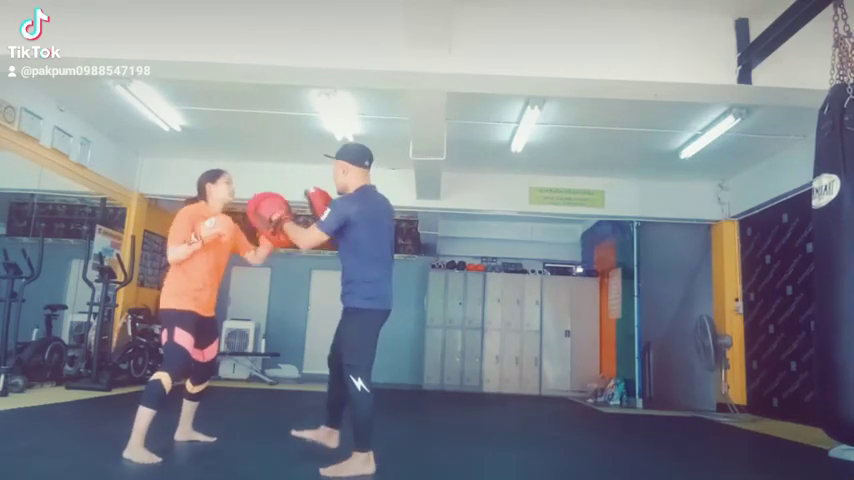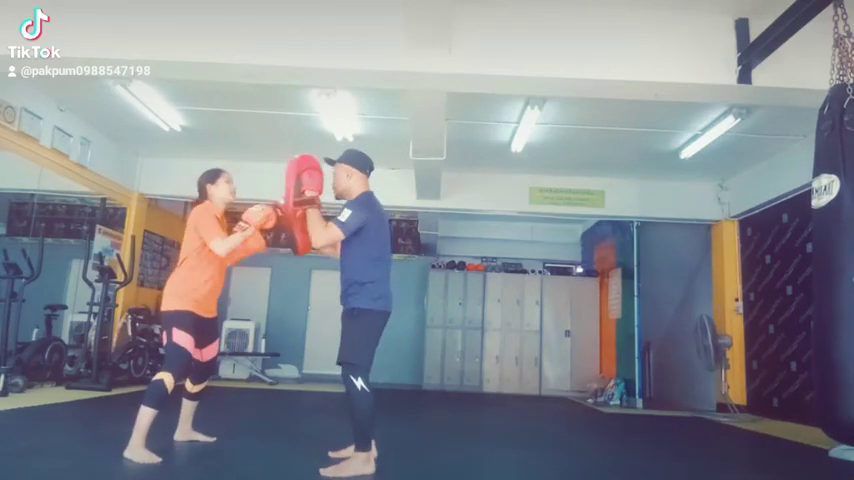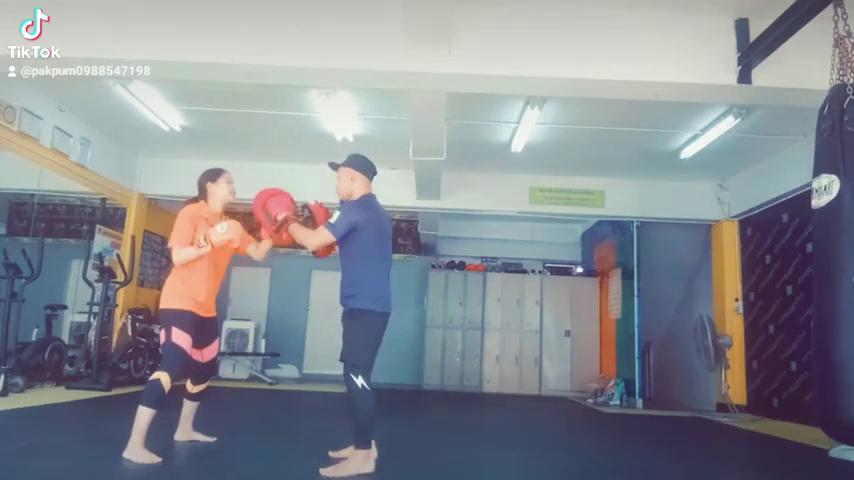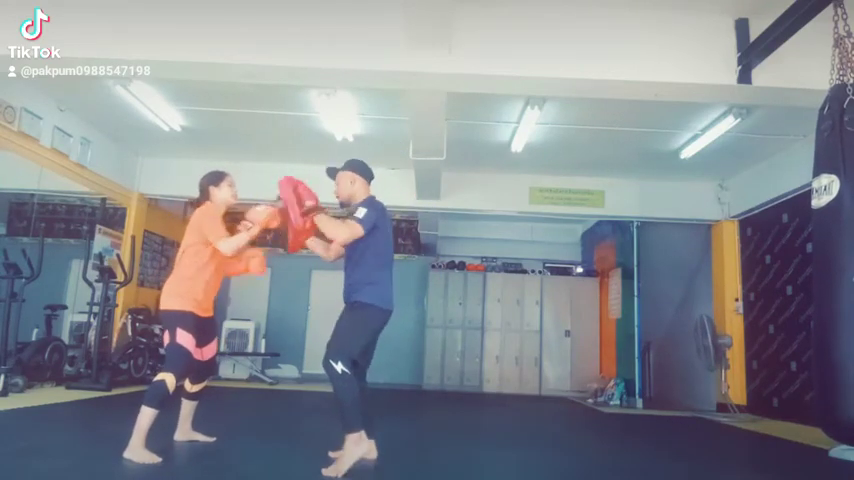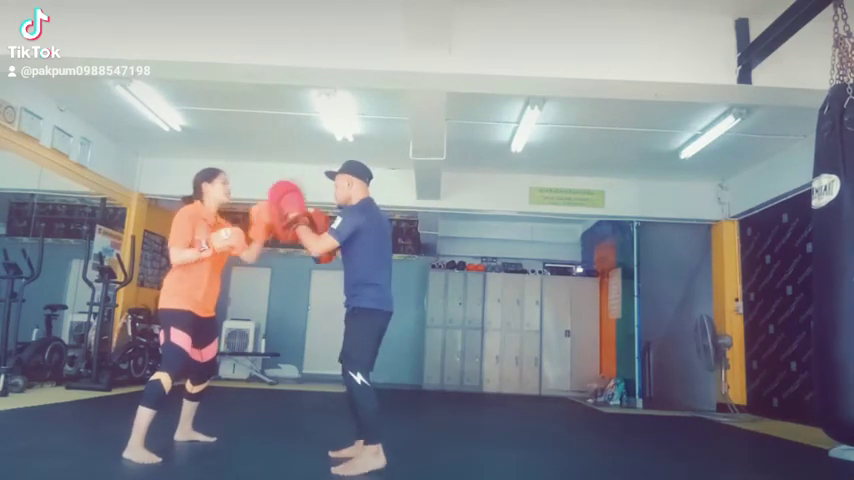
dt=0.2s
person 1, frame 1
left shoulder: (349, 203)
right shoulder: (381, 203)
left elbow: (308, 240)
left wrist: (284, 223)
right wrist: (323, 218)
left hip: (364, 304)
right hip: (367, 301)
left knee: (355, 375)
right knee: (337, 363)
right ankle: (329, 430)
person 1, frame 2
left shoulder: (359, 207)
right shoulder: (368, 207)
left elbow: (320, 239)
right elbow: (339, 247)
left wrist: (310, 206)
right wrist: (311, 210)
left hip: (365, 306)
right hip: (364, 304)
left knee: (356, 376)
right knee: (353, 374)
right ankle: (364, 444)
person 1, frame 3
left shoulder: (356, 208)
right shoulder: (373, 211)
left elbow: (312, 242)
left wrist: (289, 222)
right wrist: (322, 227)
left hip: (364, 306)
right hip: (369, 305)
left knee: (356, 376)
right knee: (356, 375)
right ankle: (365, 444)
person 1, frame 4
left shoulder: (370, 208)
right shoulder: (365, 213)
left elbow: (345, 234)
right elbow: (331, 252)
left wrist: (314, 213)
left hip: (367, 303)
right hip: (366, 303)
left knee: (335, 360)
right knee: (353, 370)
left ankle: (355, 438)
right ankle: (365, 441)
person 1, frame 5
left shoulder: (357, 212)
right shoulder: (370, 215)
left elbow: (317, 248)
right elbow: (335, 247)
left wrist: (297, 223)
right wrist: (314, 229)
left hip: (368, 307)
right hip: (367, 306)
left knee: (356, 373)
right knee: (353, 374)
left ankle: (373, 452)
right ankle: (364, 441)
person 2, frame 1
left shoulder: (229, 226)
right shoulder: (190, 213)
left elbow: (254, 257)
right elbow: (173, 255)
left wrist: (270, 239)
right wrist: (201, 235)
left hip: (205, 307)
right hip: (180, 303)
left knee: (204, 368)
right knee: (174, 367)
left ankle: (184, 429)
right ankle: (135, 445)
person 2, frame 2
left shoulder: (223, 221)
right shoulder: (202, 213)
right elbow: (220, 248)
left wrist: (250, 241)
right wrist: (249, 228)
left hip: (206, 307)
right hip: (181, 303)
left knee: (204, 367)
right knee: (175, 367)
left ankle: (184, 429)
right ankle: (135, 445)
person 2, frame 3
left shoulder: (229, 222)
right shoulder: (191, 213)
left elbow: (256, 253)
right elbow: (178, 256)
left wrist: (272, 236)
right wrist: (211, 239)
left hip: (205, 307)
right hip: (180, 302)
left knee: (205, 367)
right knee: (172, 367)
left ankle: (184, 429)
right ankle: (134, 445)
person 2, frame 4
left shoulder: (217, 219)
right shoulder: (207, 213)
right elbow: (228, 247)
left wrist: (248, 265)
right wrist: (255, 226)
left hip: (202, 307)
right hip: (180, 303)
left knee: (204, 367)
right knee: (177, 367)
left ankle: (184, 429)
right ankle: (135, 445)
person 2, frame 5
left shoulder: (222, 224)
right shoulder: (189, 213)
left elbow: (248, 255)
right elbow: (176, 257)
right wrist: (212, 245)
left hip: (203, 308)
right hip: (177, 304)
left knee: (204, 368)
right knee: (173, 367)
left ankle: (184, 429)
right ankle: (134, 445)
